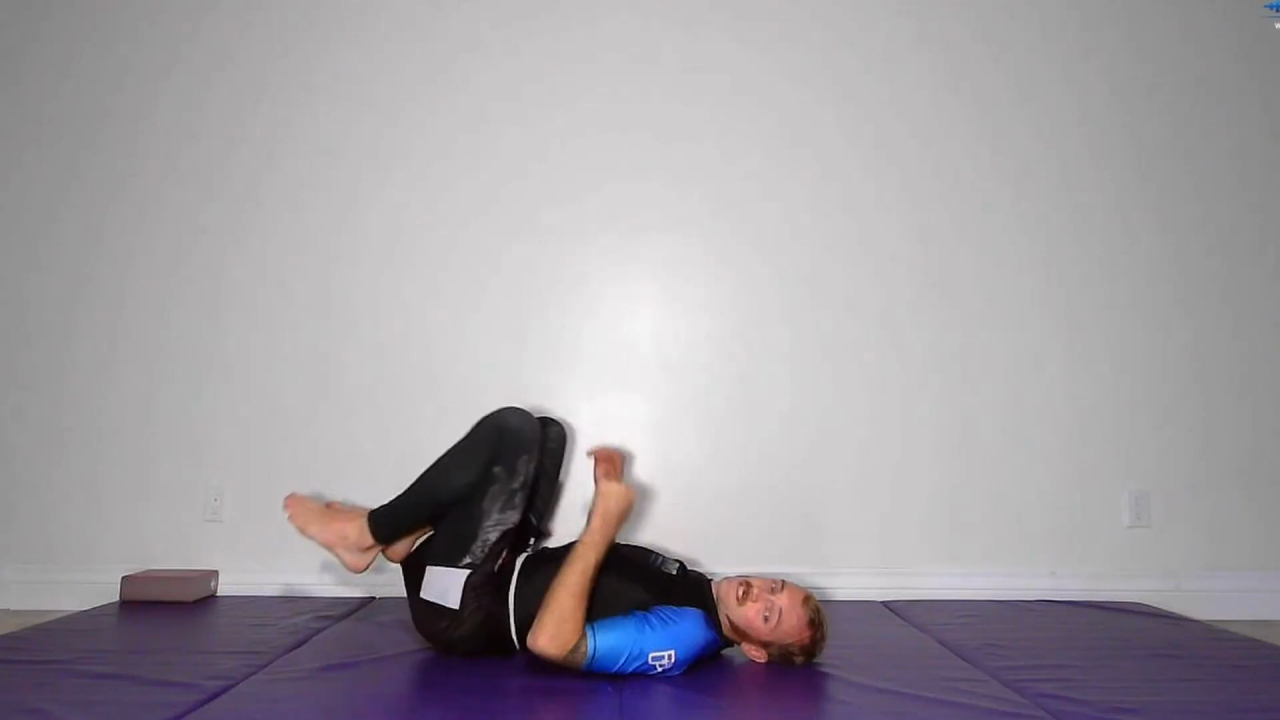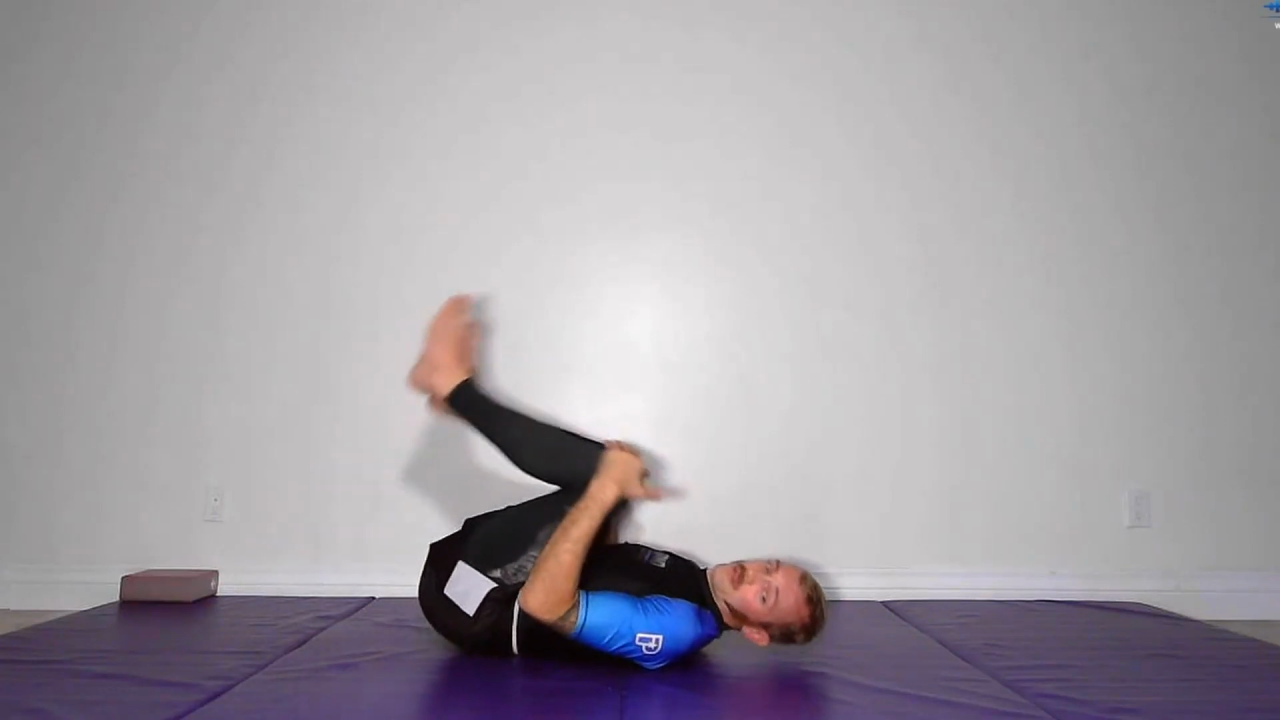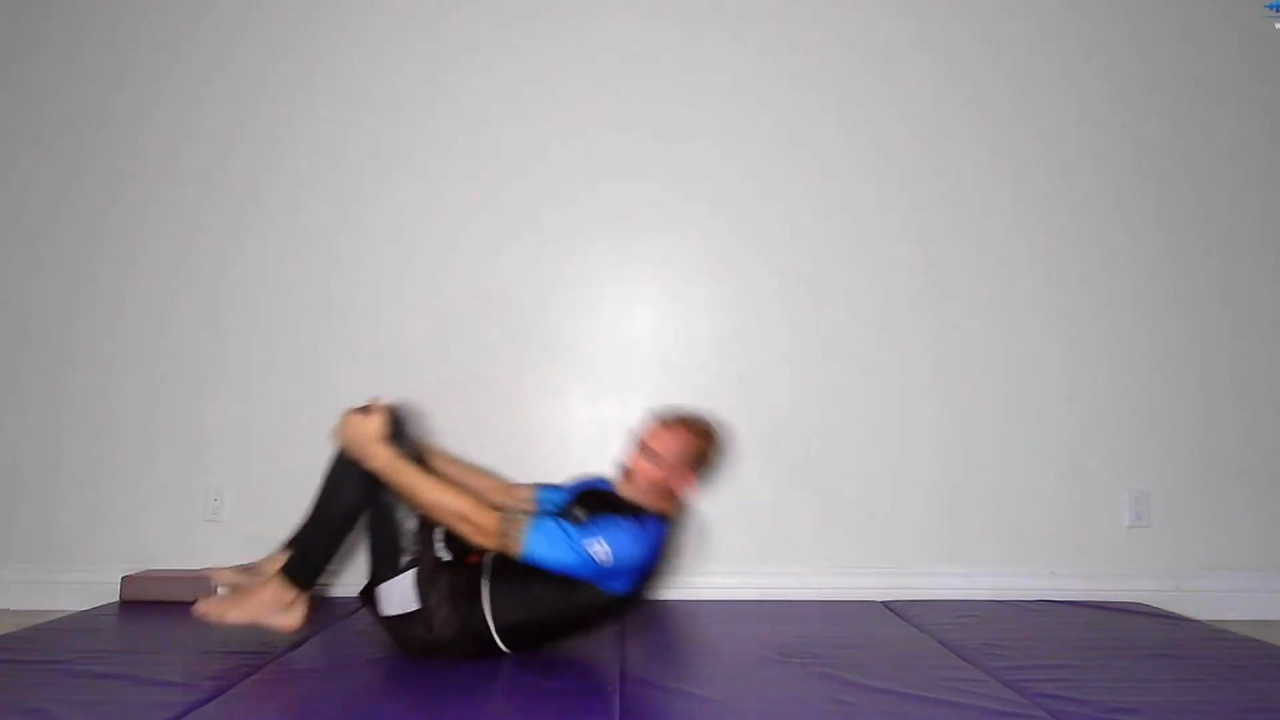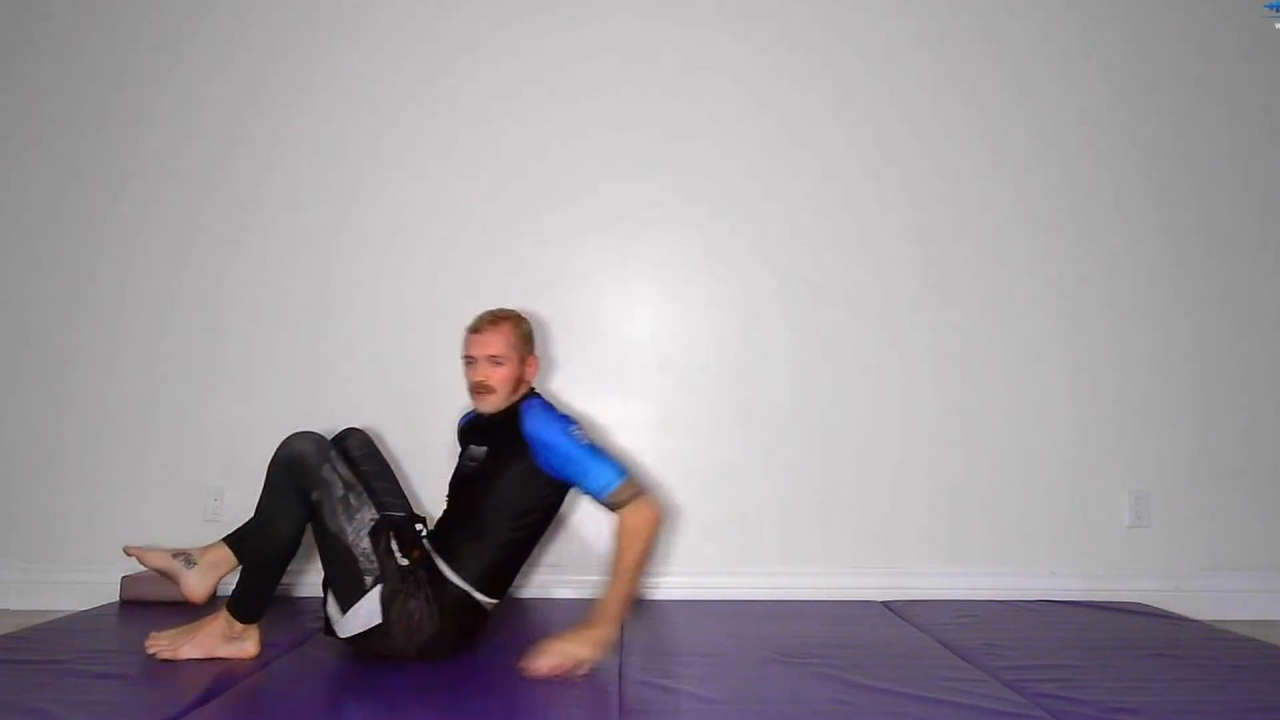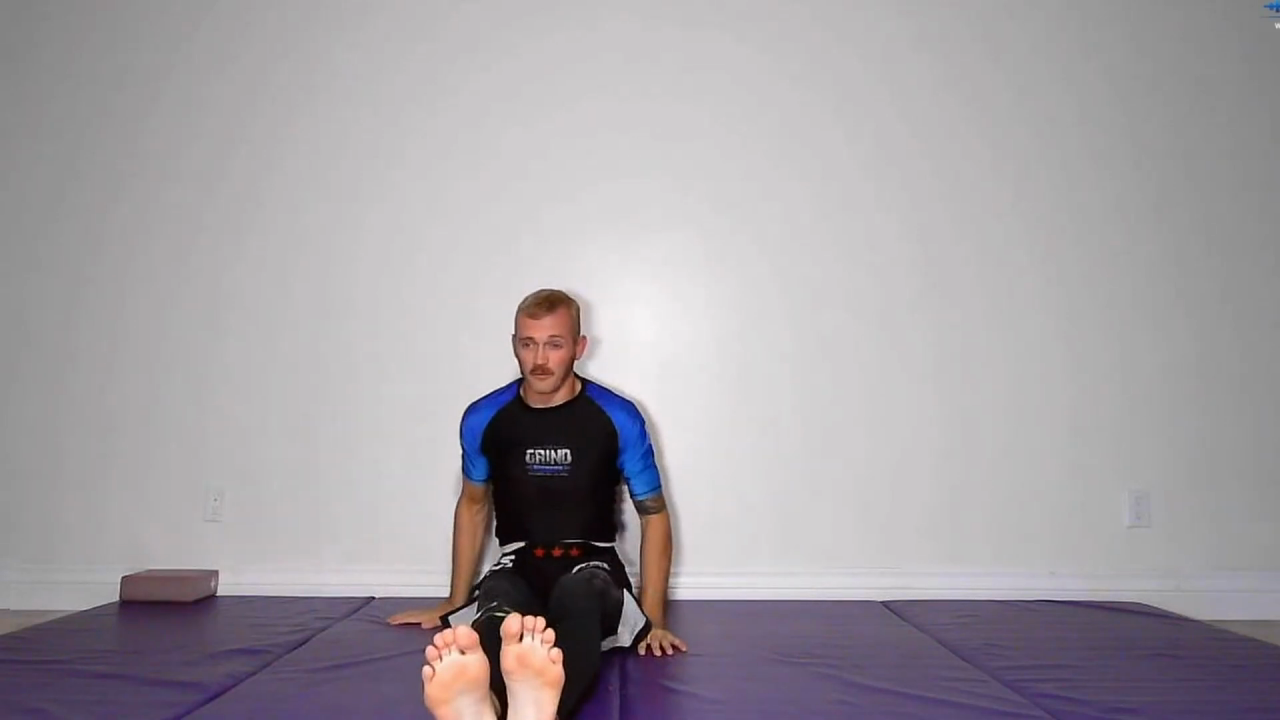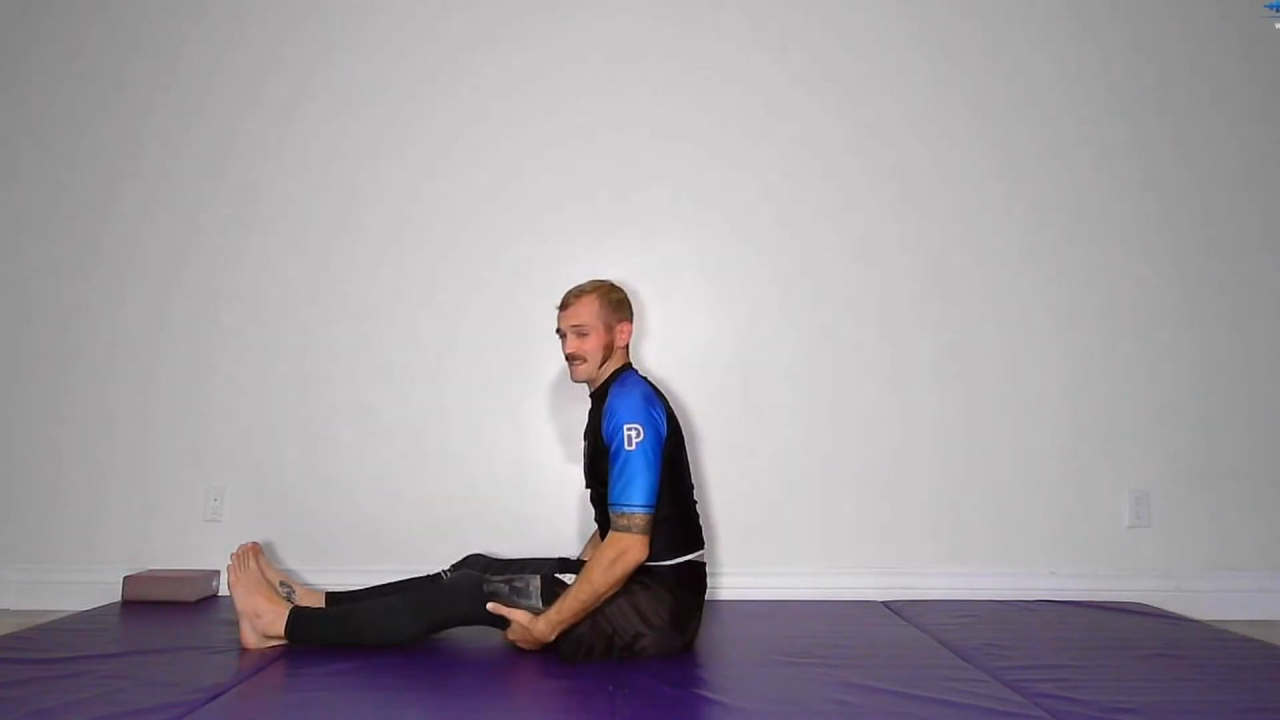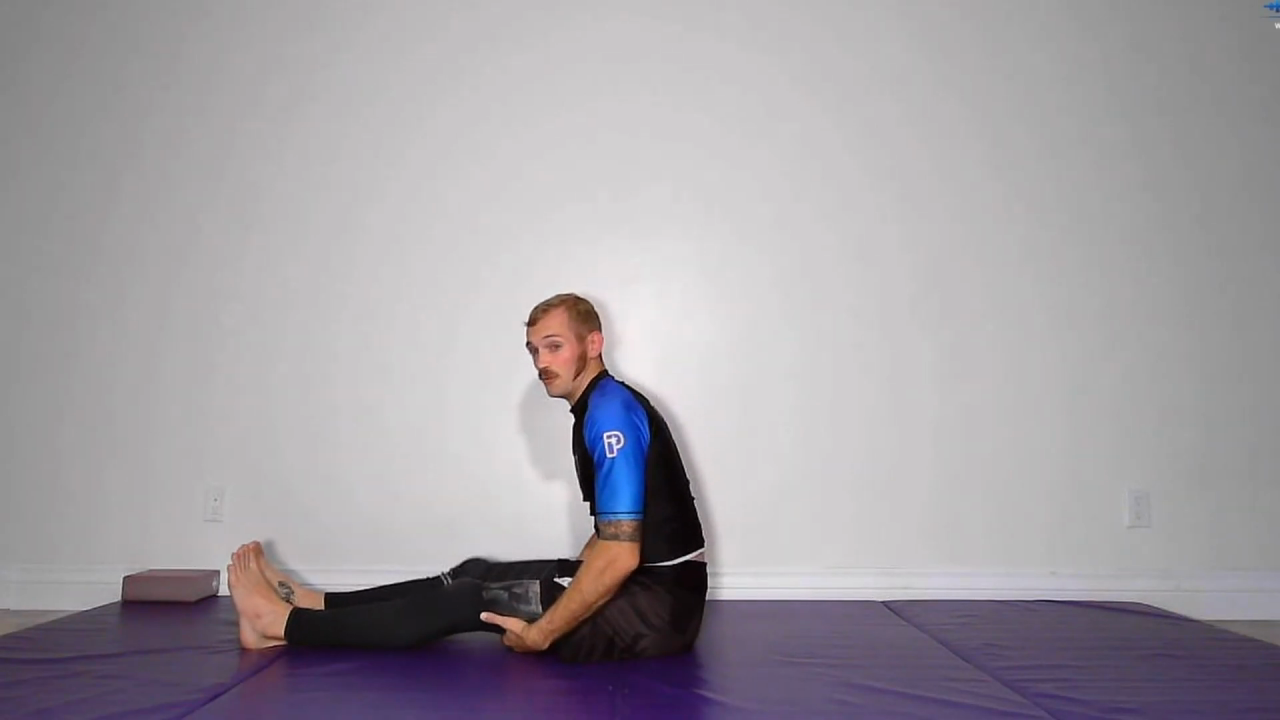
dt=0.7s
person 1, frame 1
left shoulder: (682, 639)
right shoulder: (699, 589)
left elbow: (549, 643)
left wrist: (601, 523)
right wrist: (606, 517)
left hip: (464, 609)
right hip: (510, 569)
left knee: (513, 428)
right knee: (544, 431)
left ankle: (369, 532)
right ankle: (410, 535)
person 1, frame 2
left shoulder: (676, 629)
right shoulder: (690, 580)
left elbow: (544, 603)
right elbow: (603, 557)
left wrist: (604, 492)
right wrist: (610, 492)
left hip: (471, 607)
left knee: (597, 480)
left ankle: (452, 386)
right ankle: (458, 392)
person 1, frame 3
left shoulder: (628, 541)
right shoulder: (605, 495)
left elbow: (485, 529)
right elbow: (509, 495)
left wrist: (376, 454)
right wrist: (410, 451)
left hip: (449, 619)
right hip: (473, 585)
left knee: (368, 440)
right knee: (383, 435)
left ankle: (283, 588)
right ankle: (284, 570)
person 1, frame 4
left shoulder: (541, 427)
right shoulder: (475, 423)
left elbow: (643, 510)
left wrist: (600, 630)
left hip: (419, 615)
right hip: (427, 573)
right knee: (350, 444)
left ankle: (236, 627)
right ankle: (217, 560)
person 1, frame 5
left shoulder: (618, 417)
right shoulder: (483, 418)
left elbow: (654, 515)
right elbow: (473, 506)
left wrist: (653, 618)
right wrist: (456, 601)
left hip: (589, 566)
right hip: (518, 567)
left knee: (577, 597)
right knee: (497, 610)
person 1, frame 6
left shoulder: (629, 403)
right shoulder: (614, 400)
left elbow: (630, 546)
left wrist: (547, 625)
right wrist: (565, 584)
left hip: (656, 605)
right hip: (641, 590)
left knee: (468, 593)
right knee: (477, 570)
left ankle: (283, 623)
right ankle: (317, 605)
person 1, frame 7
left shoulder: (610, 411)
right shoulder: (599, 408)
left elbow: (620, 555)
left wrist: (540, 633)
right wrist: (562, 585)
left hip: (655, 606)
right hip: (644, 590)
left knee: (469, 599)
right knee: (475, 574)
left ankle: (283, 623)
right ankle: (314, 606)
